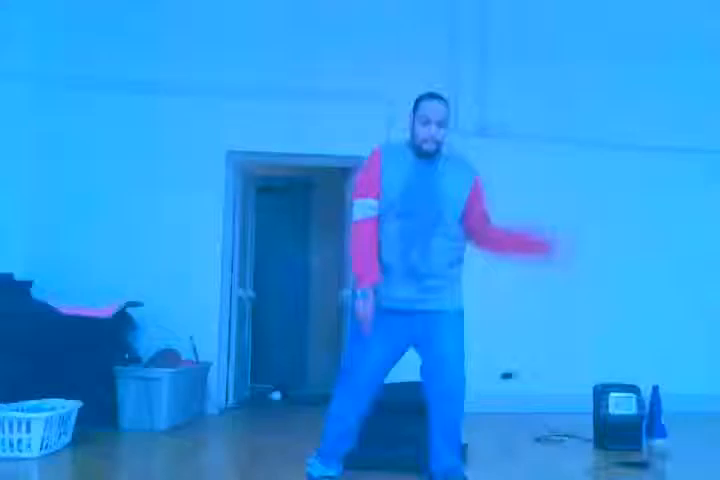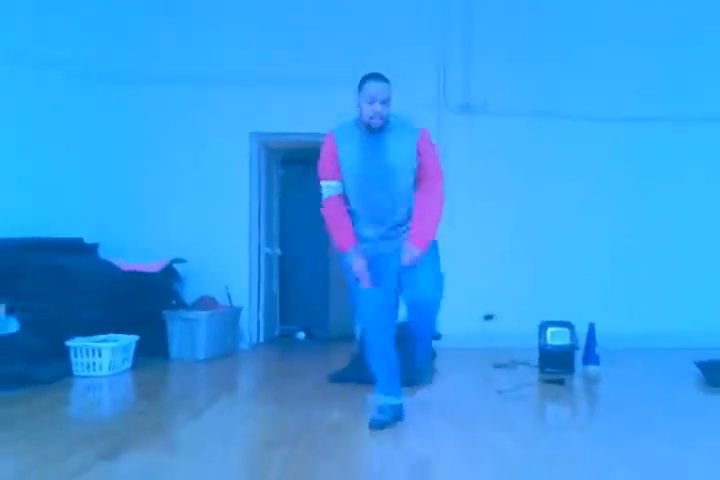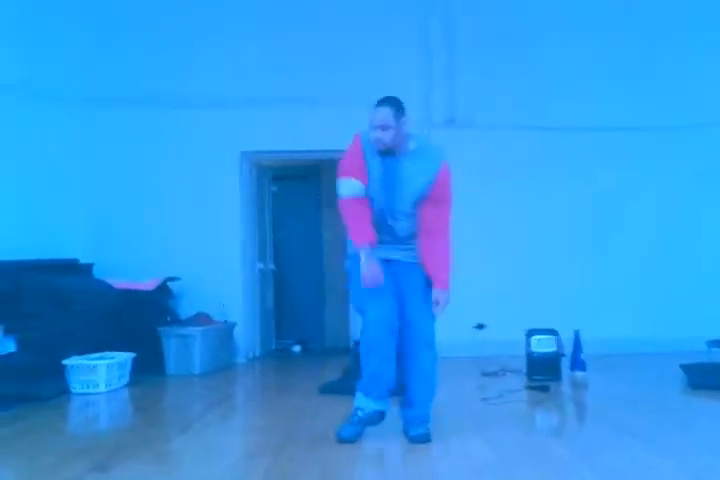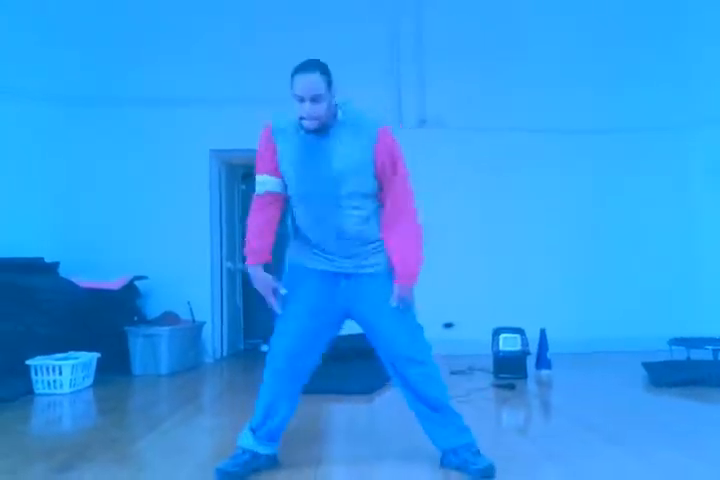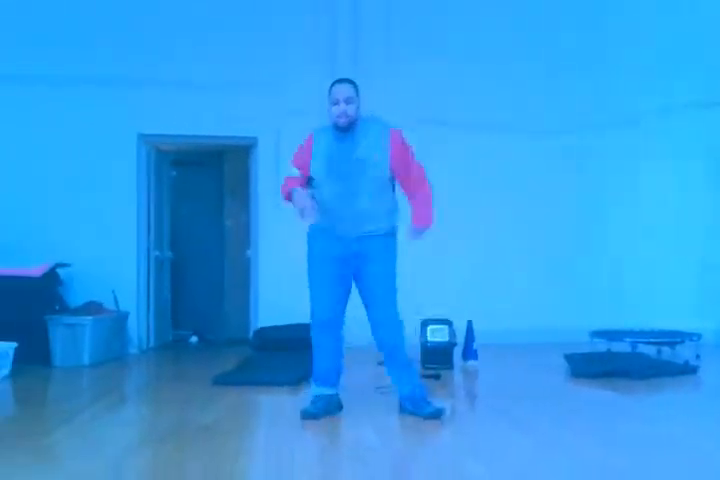
dt=1s
person 1, frame 1
left shoulder: (464, 175)
right shoulder: (380, 163)
left elbow: (482, 234)
right elbow: (363, 229)
left wrist: (540, 245)
right wrist: (366, 288)
left hip: (441, 306)
right hip: (385, 302)
left knee: (449, 393)
right knee: (357, 386)
person 1, frame 2
left shoulder: (414, 135)
right shoulder: (337, 140)
left elbow: (430, 190)
right elbow: (333, 202)
left wrist: (417, 240)
right wrist: (351, 253)
left hip: (414, 242)
right hip: (368, 248)
left knee: (425, 300)
right knee: (376, 323)
left ankle: (421, 347)
right ankle: (390, 399)
person 1, frame 3
left shoulder: (432, 164)
right shoulder: (360, 147)
left elbow: (437, 231)
right elbow: (353, 203)
left wrist: (440, 284)
right wrist: (366, 255)
left hip: (412, 261)
right hip: (371, 256)
left knee: (420, 332)
right knee: (381, 320)
left ankle: (417, 416)
right ankle: (369, 405)
person 1, frame 4
left shoulder: (374, 137)
right shoulder: (278, 138)
left elbow: (400, 206)
right elbow: (268, 200)
left wrist: (405, 271)
right wrist: (255, 262)
left hip: (376, 273)
right hip: (313, 272)
left knee: (409, 356)
right knee: (288, 356)
left ankle: (456, 445)
right ankle: (259, 446)
person 1, frame 5
left shoulder: (389, 137)
right shoulder: (317, 139)
left elbow: (415, 180)
right elbow: (296, 176)
left wrist: (422, 216)
right wrist: (295, 191)
left hip: (375, 240)
right hip: (327, 239)
left knee: (385, 317)
right knee: (325, 318)
left ankle: (411, 392)
right ankle: (325, 392)
